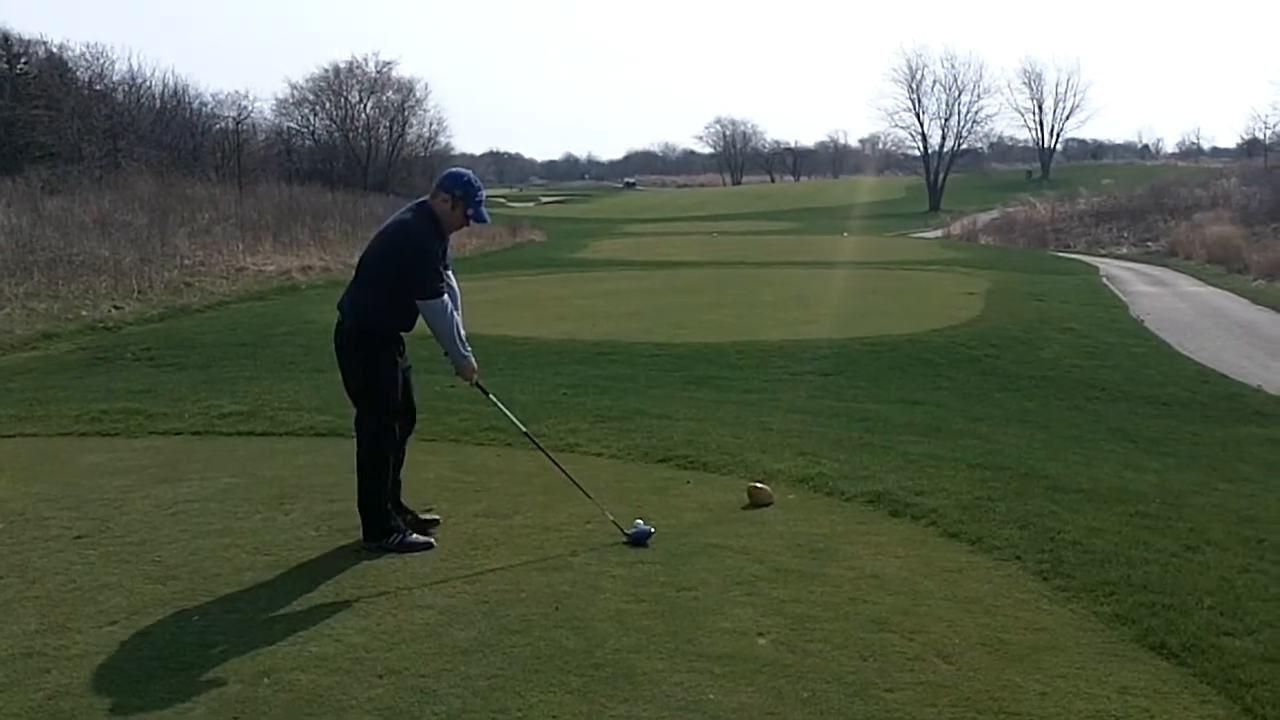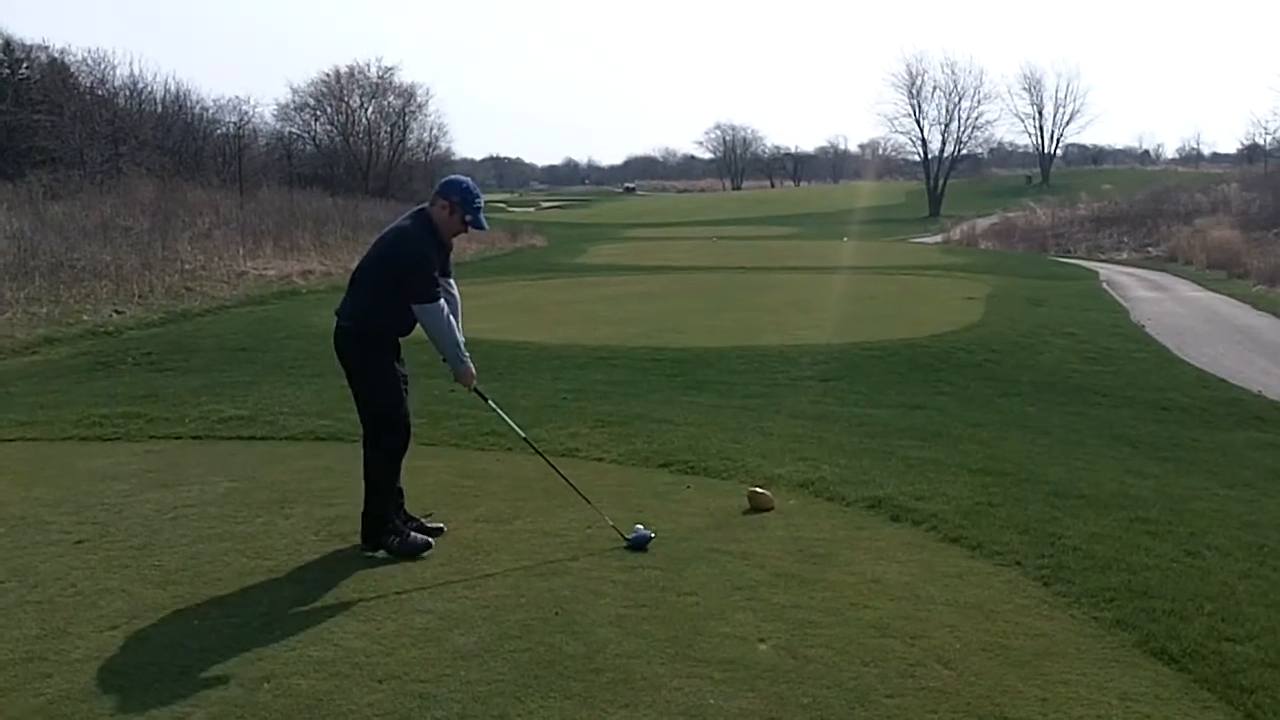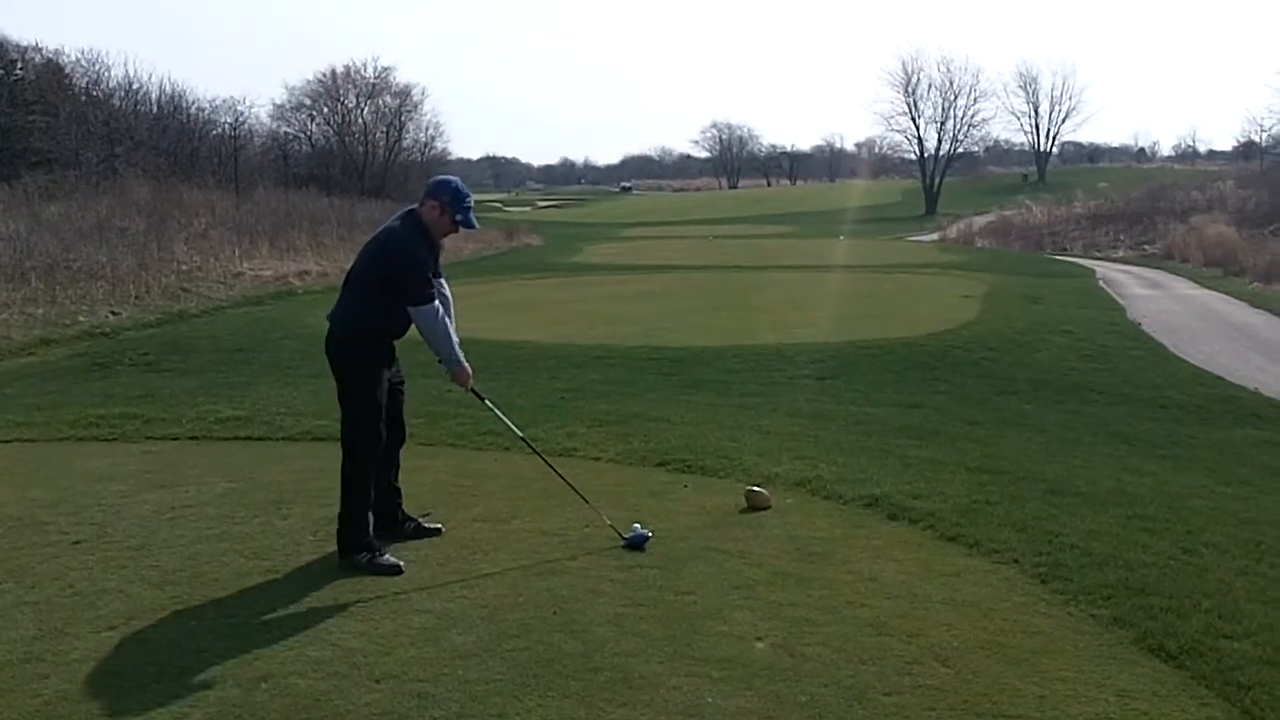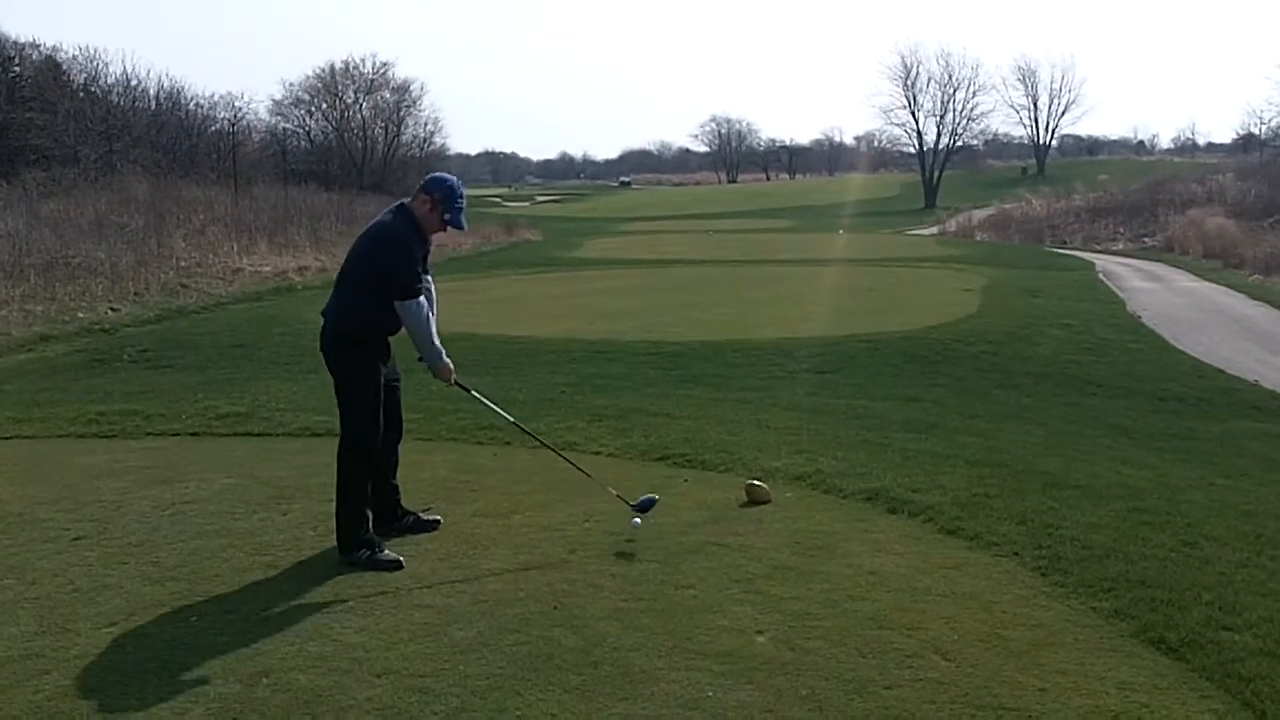
dt=0.3s
person 1, frame 1
left shoulder: (430, 227)
right shoulder: (413, 236)
left elbow: (447, 287)
right elbow: (435, 306)
left wrist: (460, 348)
right wrist: (462, 357)
left hip: (382, 334)
right hip: (364, 337)
left knee: (401, 420)
right knee: (379, 428)
left ankle: (390, 509)
right ankle: (380, 527)
person 1, frame 2
left shoulder: (434, 235)
right shoulder: (411, 241)
left elbow: (447, 294)
right elbow: (432, 311)
left wrist: (459, 354)
right wrist: (460, 362)
left hip: (381, 337)
right hip: (362, 338)
left knee: (395, 427)
right knee: (387, 427)
left ankle: (392, 516)
right ankle: (381, 528)
person 1, frame 3
left shoulder: (422, 237)
right shoulder: (403, 243)
left elbow: (439, 295)
right elbow: (427, 313)
left wrist: (452, 356)
right wrist: (456, 364)
left hip: (377, 343)
right hip: (354, 344)
left knee: (391, 433)
right knee: (364, 439)
left ankle: (389, 518)
right ankle: (355, 543)
person 1, frame 4
left shoulder: (412, 231)
right shoulder: (395, 237)
left elbow: (424, 291)
right elbow: (412, 308)
left wrist: (435, 352)
right wrist: (437, 360)
left hip: (372, 339)
right hip: (350, 341)
left knee: (388, 429)
right knee: (362, 436)
left ankle: (388, 513)
right ankle: (355, 539)
